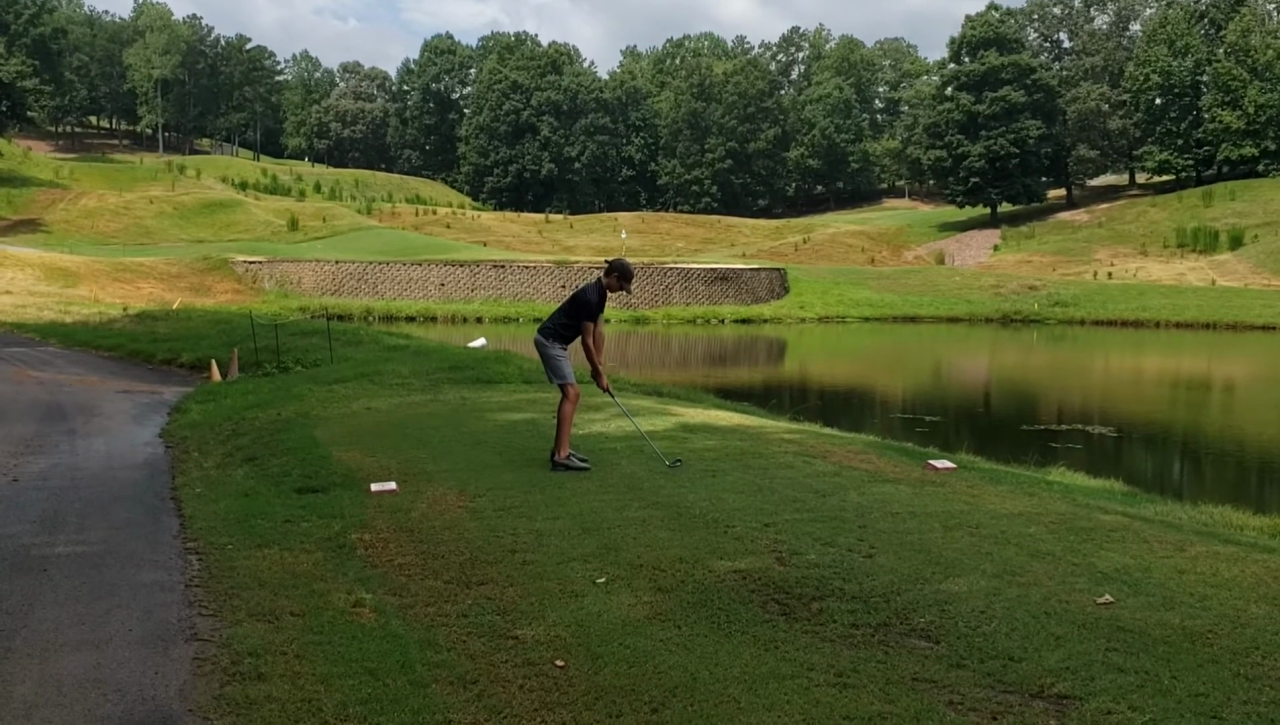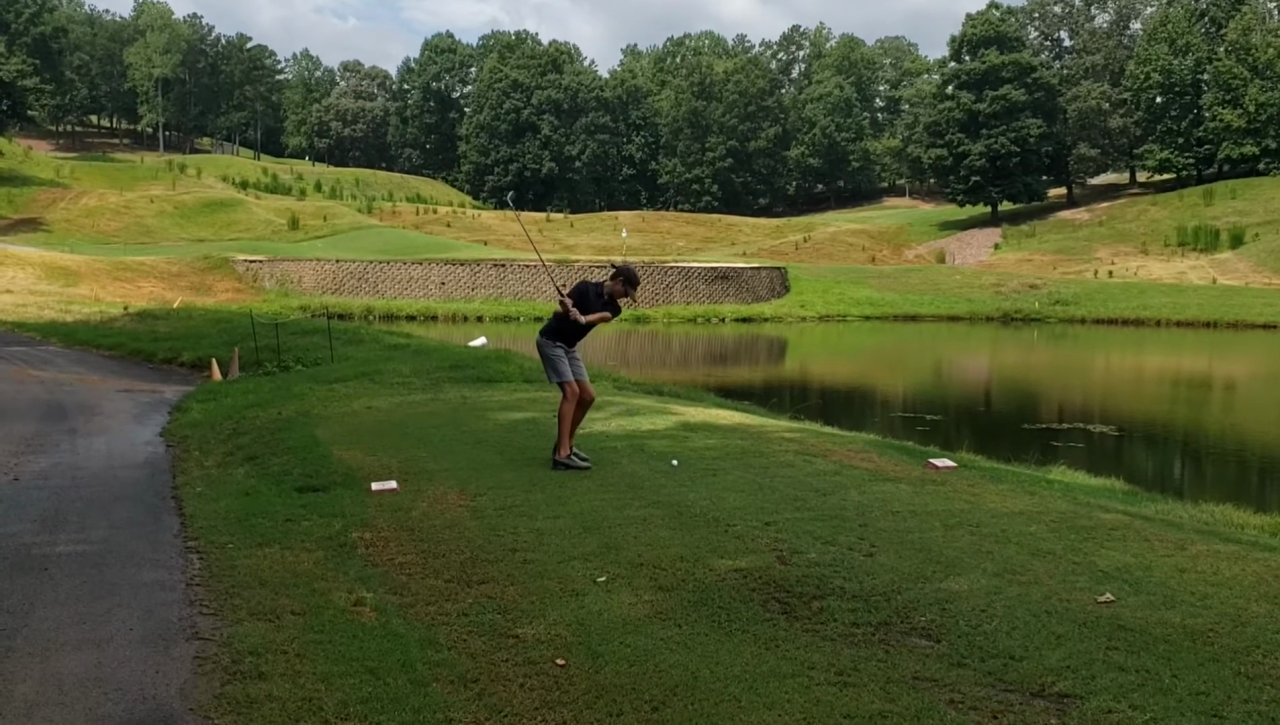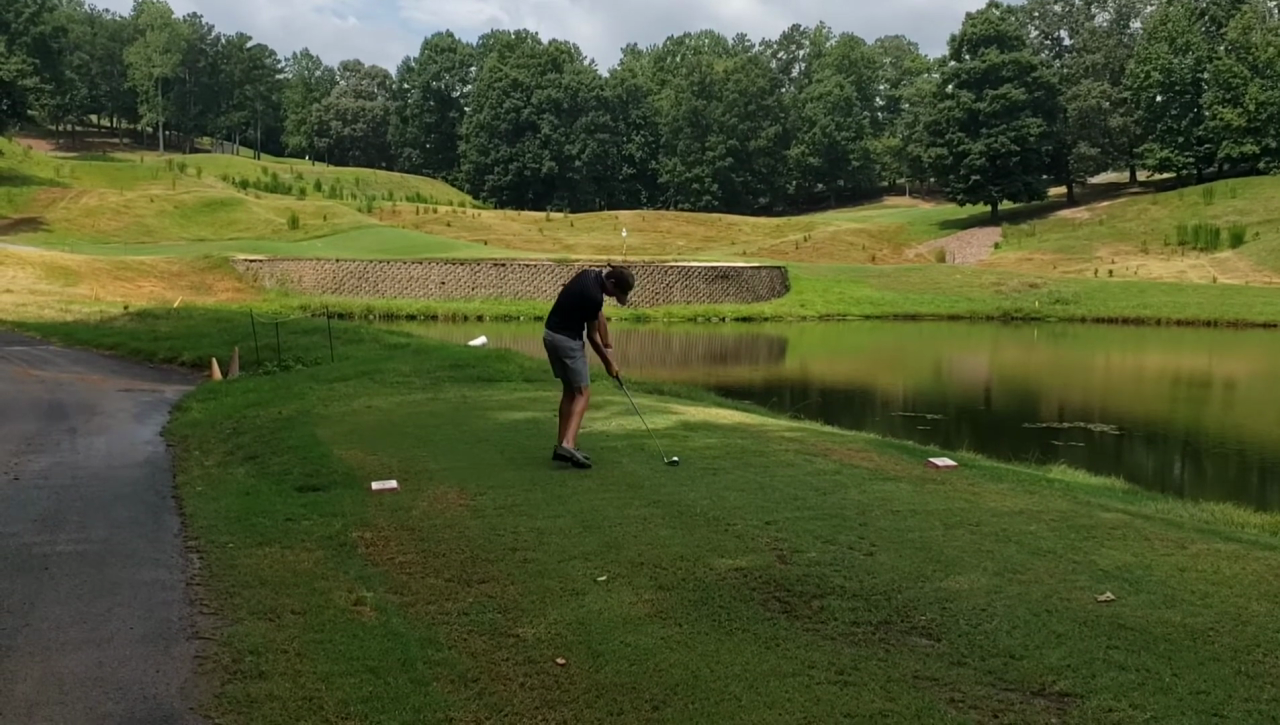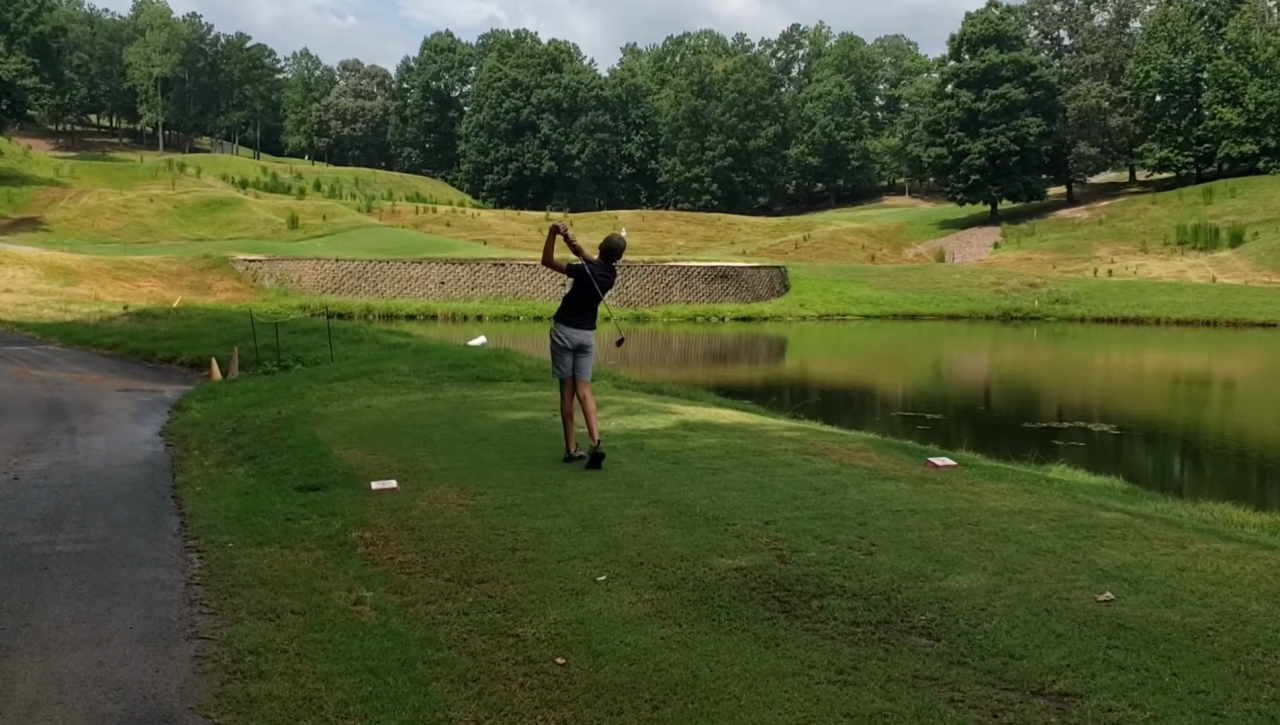
dt=0.5s
person 1, frame 1
left shoulder: (600, 295)
right shoulder: (590, 296)
left elbow: (598, 331)
right elbow: (586, 339)
left wrist: (599, 366)
right wrist: (599, 373)
left hip: (556, 342)
right hip: (550, 341)
left knee: (571, 393)
right knee: (571, 394)
left ankle: (560, 448)
right ankle: (561, 456)
person 1, frame 2
left shoulder: (614, 307)
right shoulder: (585, 287)
left elbow: (598, 318)
right elbow: (558, 313)
left wrist: (581, 319)
right wrist: (566, 309)
left hip: (568, 346)
right hip: (551, 341)
left knee: (587, 396)
right knee: (571, 392)
left ankle: (566, 445)
right ankle: (562, 455)
person 1, frame 3
left shoulder: (589, 274)
right shoulder: (593, 296)
left elbow: (600, 320)
right elbow: (592, 336)
left wrist: (607, 347)
right wrist: (608, 362)
left hip: (551, 335)
right hip: (570, 341)
left knee: (570, 391)
right knee: (582, 394)
left ankle: (565, 442)
right ankle: (567, 444)
person 1, frame 4
left shoulder: (586, 271)
right shoulder: (611, 275)
left elbow: (547, 261)
right elbow: (583, 255)
left wrist: (553, 233)
right wrist: (570, 239)
left hip: (564, 331)
right hip: (586, 335)
left knee: (567, 391)
right knee: (584, 390)
left ankle: (571, 449)
right ankle: (595, 442)
